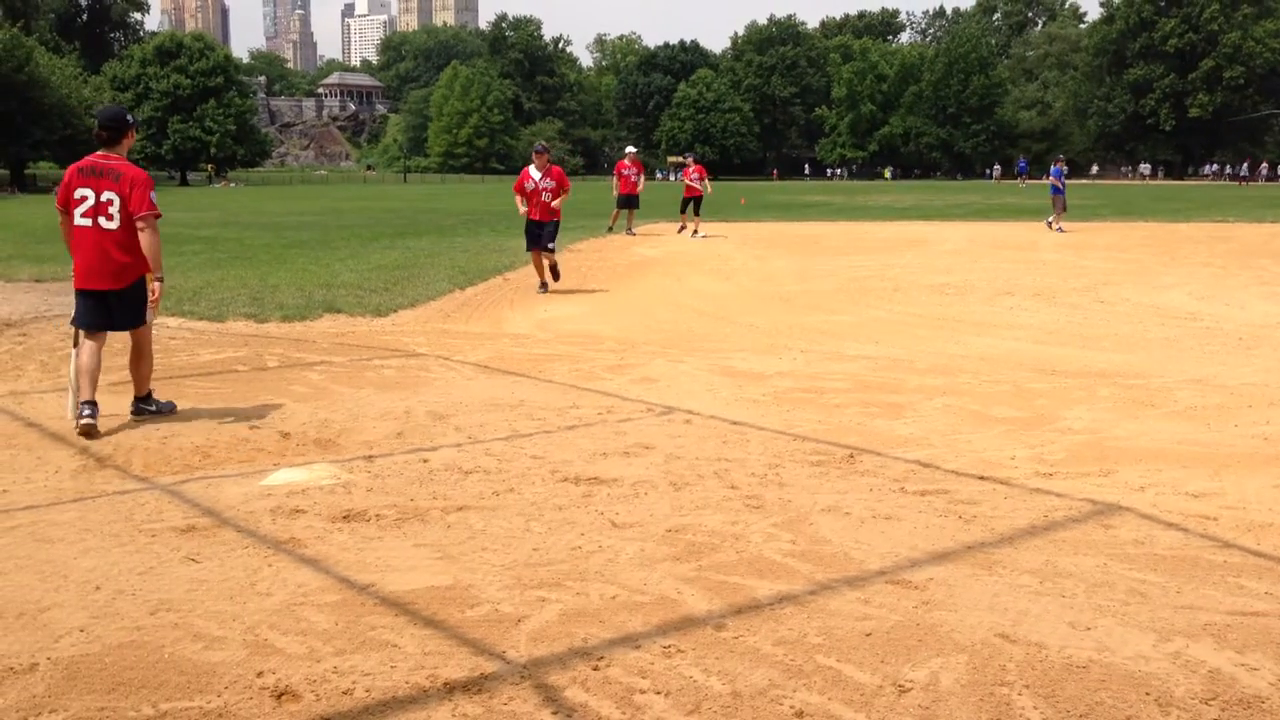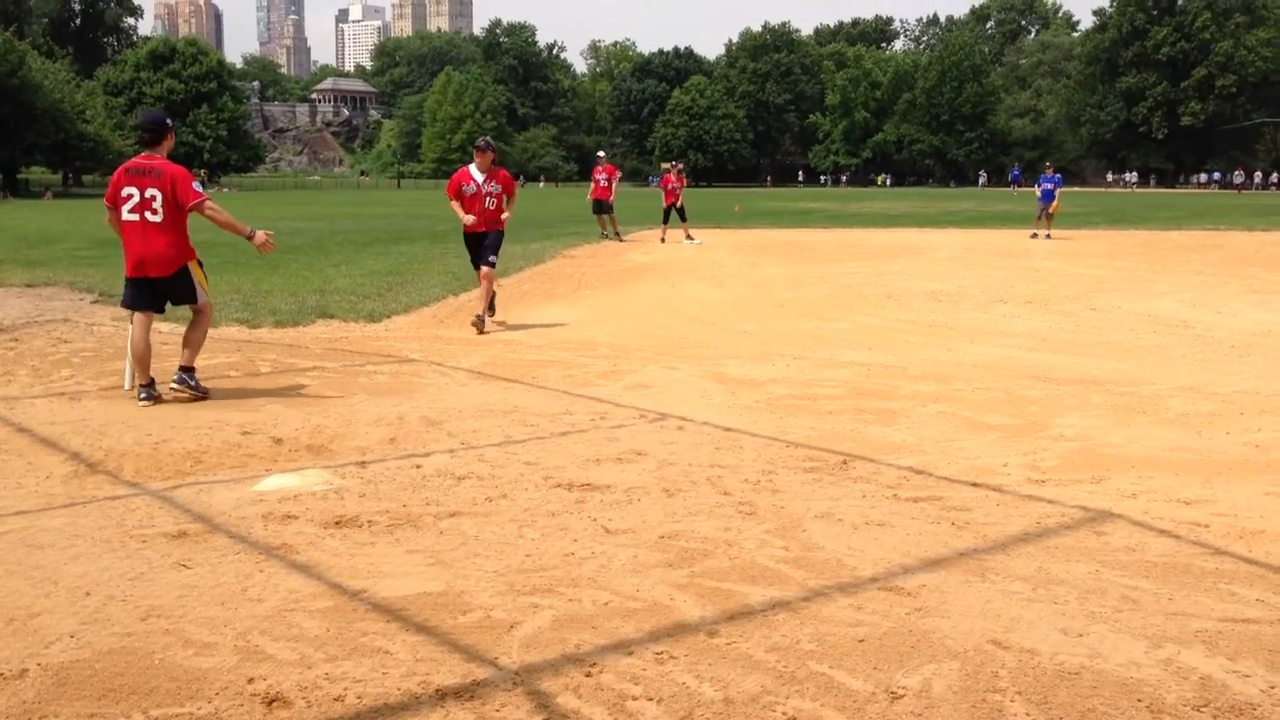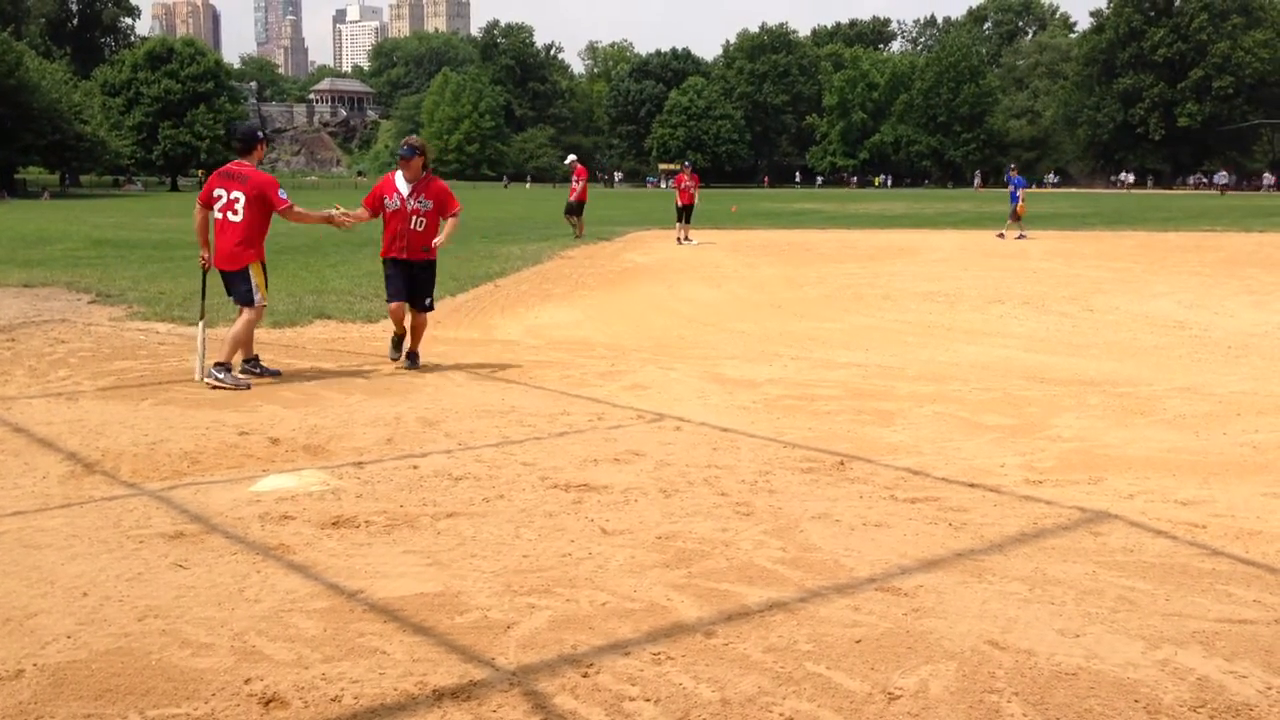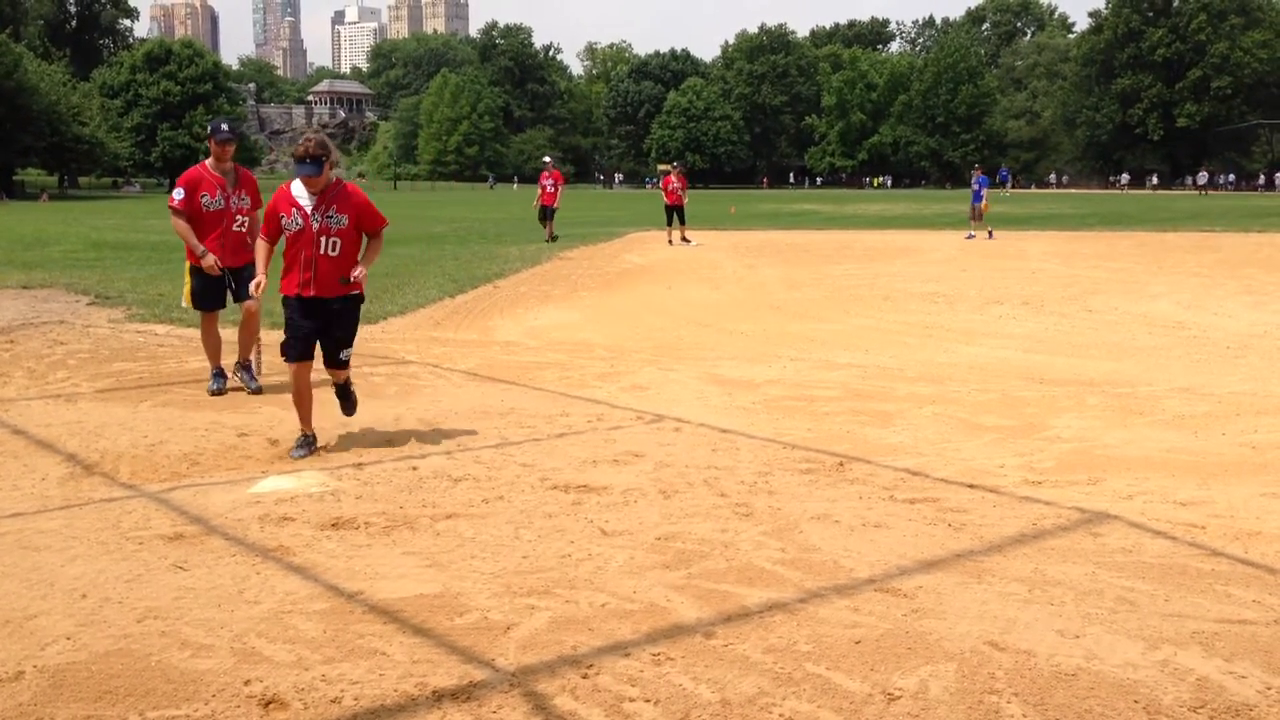
dt=1s
person 1, frame 1
left shoulder: (74, 172)
right shoulder: (136, 177)
left elbow: (65, 221)
right elbow: (146, 229)
right wrist: (157, 276)
left hip: (87, 273)
right hip: (130, 272)
left knee: (91, 339)
right knee: (141, 335)
left ankle: (87, 407)
right ankle: (143, 400)
person 1, frame 2
left shoulder: (122, 173)
right shoulder: (176, 173)
left elbow: (112, 217)
right elbow: (208, 210)
right wrist: (251, 234)
left hip: (137, 262)
right hip: (174, 259)
left knee: (141, 321)
right knee: (203, 309)
left ankle: (145, 387)
right ankle: (185, 373)
person 1, frame 3
left shoulder: (218, 176)
right shoulder: (262, 181)
left elbow: (201, 212)
right elbow: (293, 213)
left wrist: (205, 249)
right wrist: (330, 217)
left hip: (223, 255)
right hip: (246, 256)
left knee: (247, 307)
right knee: (252, 311)
left ankle: (249, 362)
right ankle: (220, 368)
person 1, frame 4
left shoulder: (246, 178)
right shoulder: (192, 178)
left elbow: (253, 219)
right elbow: (177, 219)
left wrist: (256, 252)
right wrist: (202, 252)
left hip: (241, 259)
right hip: (206, 262)
left knee: (252, 309)
right knee: (209, 317)
left ankle: (244, 365)
right ankle: (216, 372)
person 2, frame 1
left shoulder: (556, 172)
right shoulder: (525, 173)
left elbow: (567, 190)
right elbow: (518, 193)
left wrist: (559, 201)
right wrist: (520, 207)
left hip: (551, 219)
right hip: (532, 219)
left knee: (547, 252)
right knee: (534, 252)
left ankle: (553, 264)
right ankle: (542, 281)
person 2, frame 2
left shoulder: (502, 175)
right shoulder: (462, 174)
left elbow: (512, 194)
right elbow: (452, 198)
left wrist: (508, 211)
right wrist: (463, 216)
left hip: (494, 230)
right hip: (471, 231)
left knee: (486, 271)
right knee: (481, 272)
left ankle: (481, 315)
right ankle: (490, 294)
person 2, frame 3
left shoulder: (436, 186)
right shoulder: (386, 183)
left elbow: (453, 216)
right elbow: (369, 211)
left wrist: (444, 236)
right wrist: (348, 217)
left hip: (423, 259)
right hip: (393, 257)
left knee: (419, 312)
right knee: (395, 307)
left ankle: (413, 351)
right ankle: (399, 333)
person 2, frame 4
left shoulder: (352, 197)
right shoulder: (283, 198)
left elbow: (377, 235)
right elbow: (265, 237)
left wrist: (364, 265)
right wrist: (261, 272)
left hip: (342, 296)
right hip: (297, 295)
left knee: (336, 366)
right knee: (298, 365)
left ankle: (343, 382)
right ankle: (306, 434)
